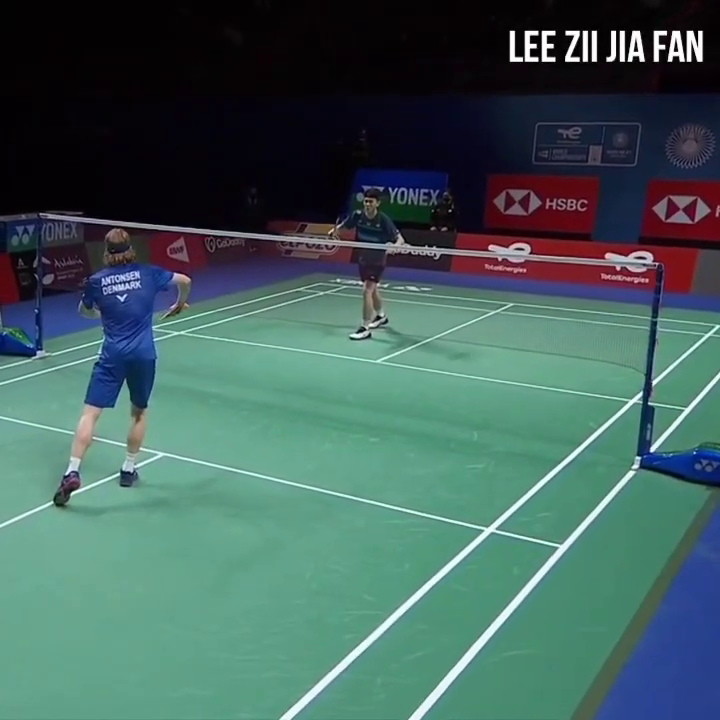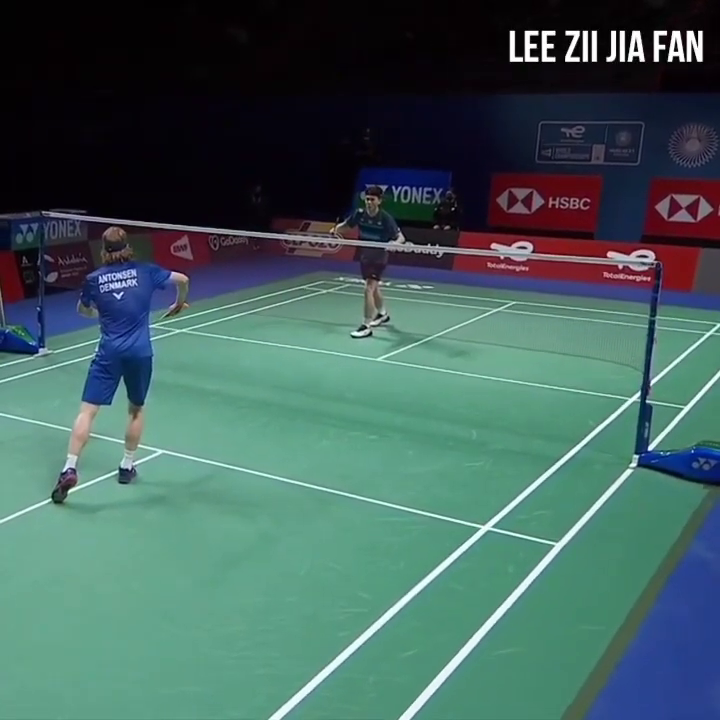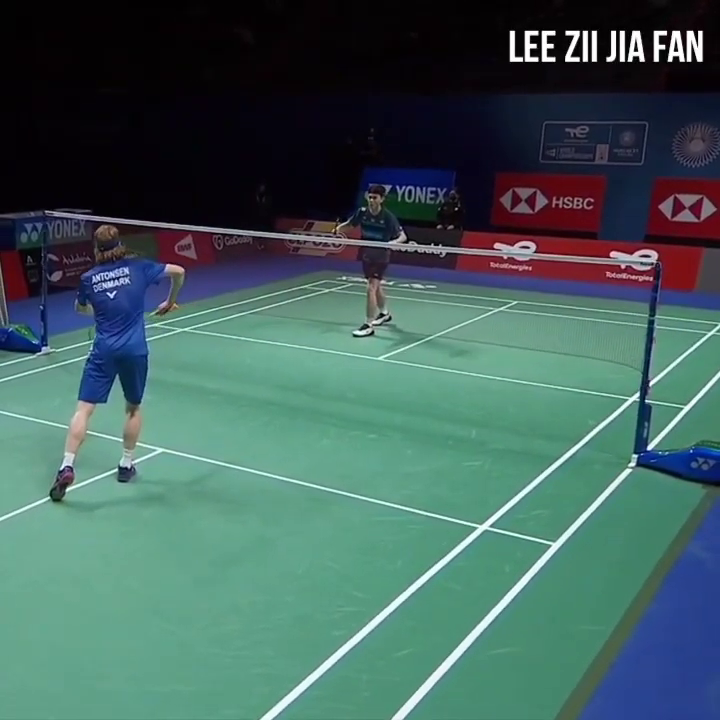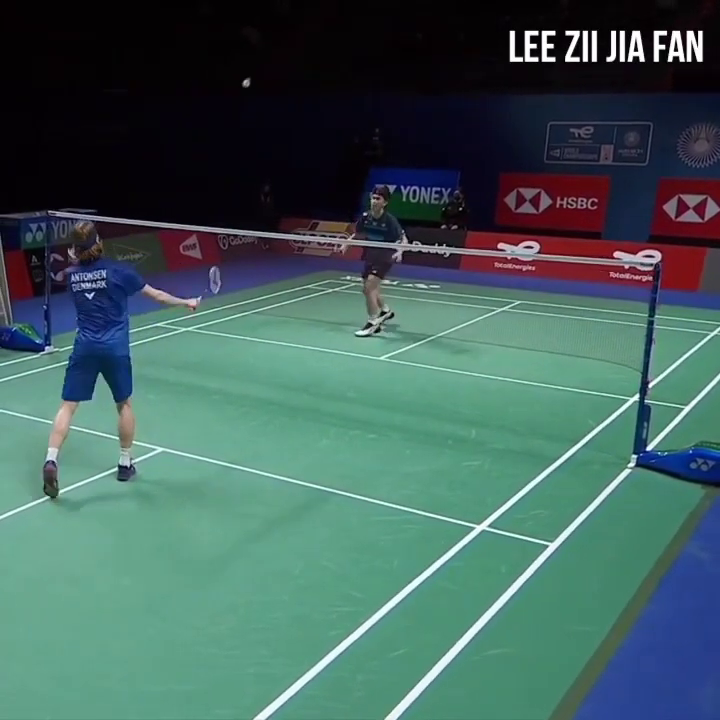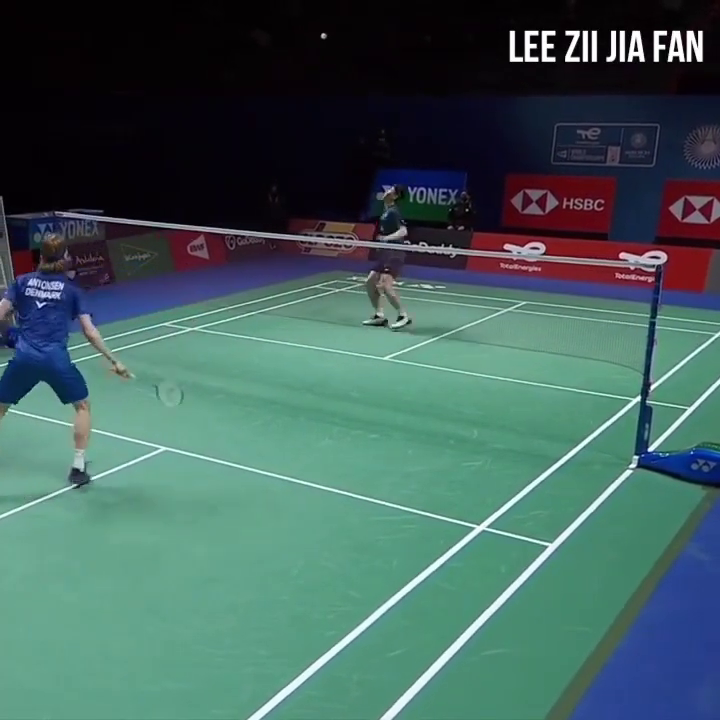
dt=0.4s
person 1, frame 1
left shoulder: (97, 280)
right shoulder: (148, 273)
left elbow: (84, 311)
right elbow: (185, 281)
right wrist: (179, 304)
left hip: (113, 355)
right hip: (143, 354)
left knee: (90, 413)
right knee: (139, 412)
left ankle: (72, 472)
right ankle: (128, 470)
person 1, frame 2
left shoulder: (94, 279)
right shoulder: (144, 271)
left elbow: (83, 310)
right elbow: (183, 279)
right wrist: (179, 303)
left hip: (109, 352)
right hip: (139, 352)
left knee: (87, 410)
right knee: (136, 409)
left ankle: (69, 469)
right ankle: (126, 466)
person 1, frame 3
left shoulder: (89, 278)
right shoulder: (138, 268)
left elbow: (80, 308)
right elbow: (179, 271)
right wrist: (170, 301)
left hip: (103, 350)
right hip: (134, 350)
left knee: (84, 409)
right knee: (133, 408)
left ankle: (66, 468)
right ankle: (126, 465)
person 1, frame 4
left shoulder: (71, 275)
right shoulder: (118, 270)
right elbow: (156, 296)
left wrist: (77, 263)
right wrist: (187, 303)
left hip: (84, 349)
right hip: (115, 348)
left knee: (67, 407)
right knee: (124, 405)
left ankle: (51, 461)
right ankle: (125, 464)
person 1, frame 5
left shoulder: (23, 282)
right shoulder: (71, 290)
right elbow: (90, 332)
right wrist: (114, 361)
left hip: (23, 358)
right hip: (55, 359)
right knee: (82, 407)
right ankle: (78, 468)
